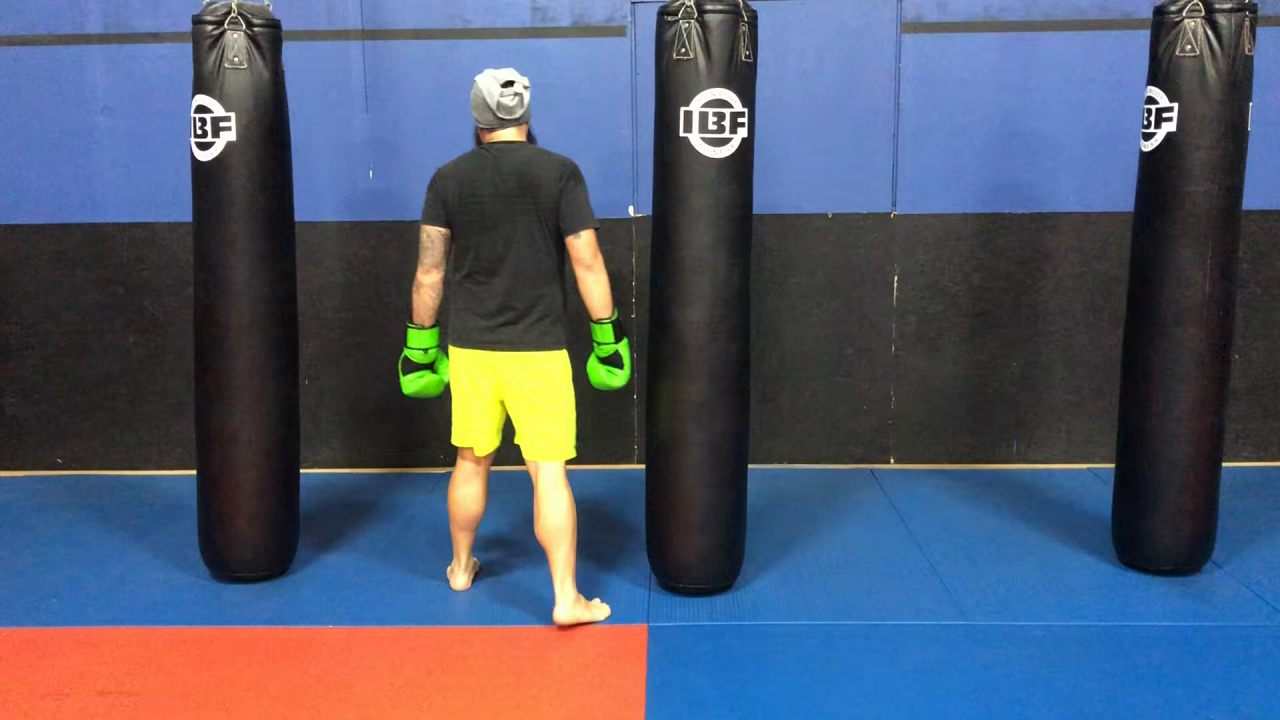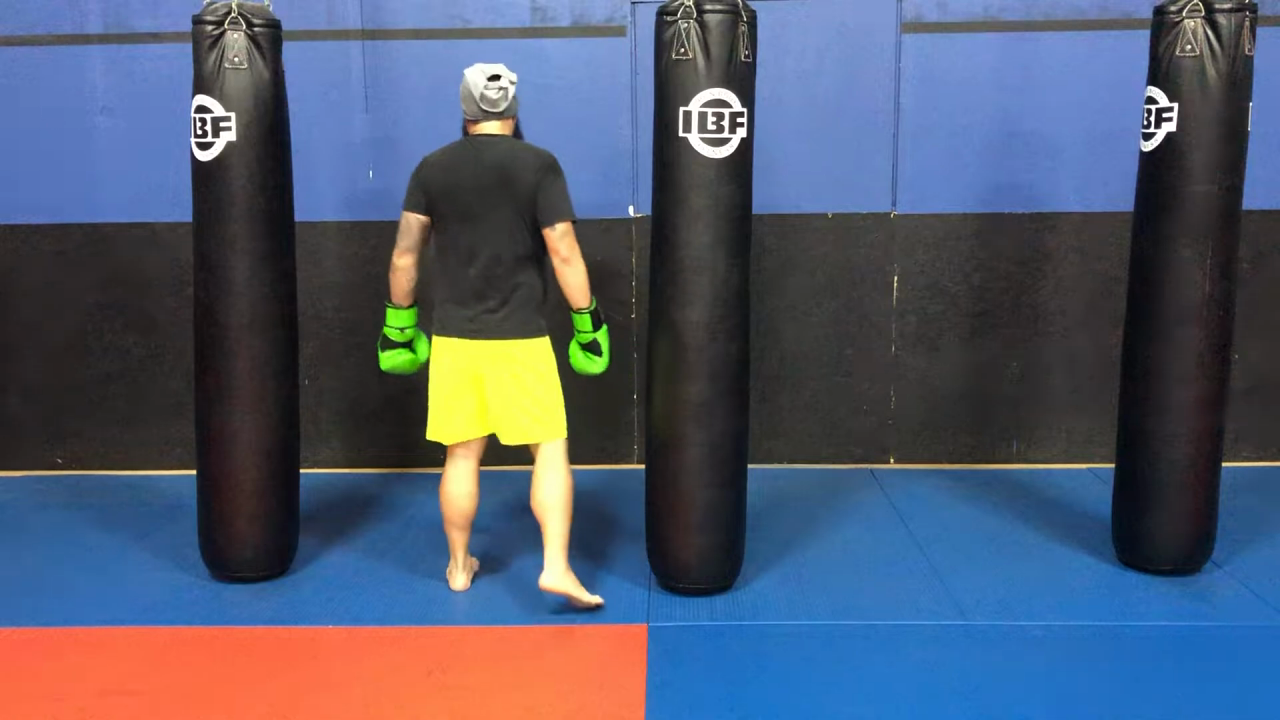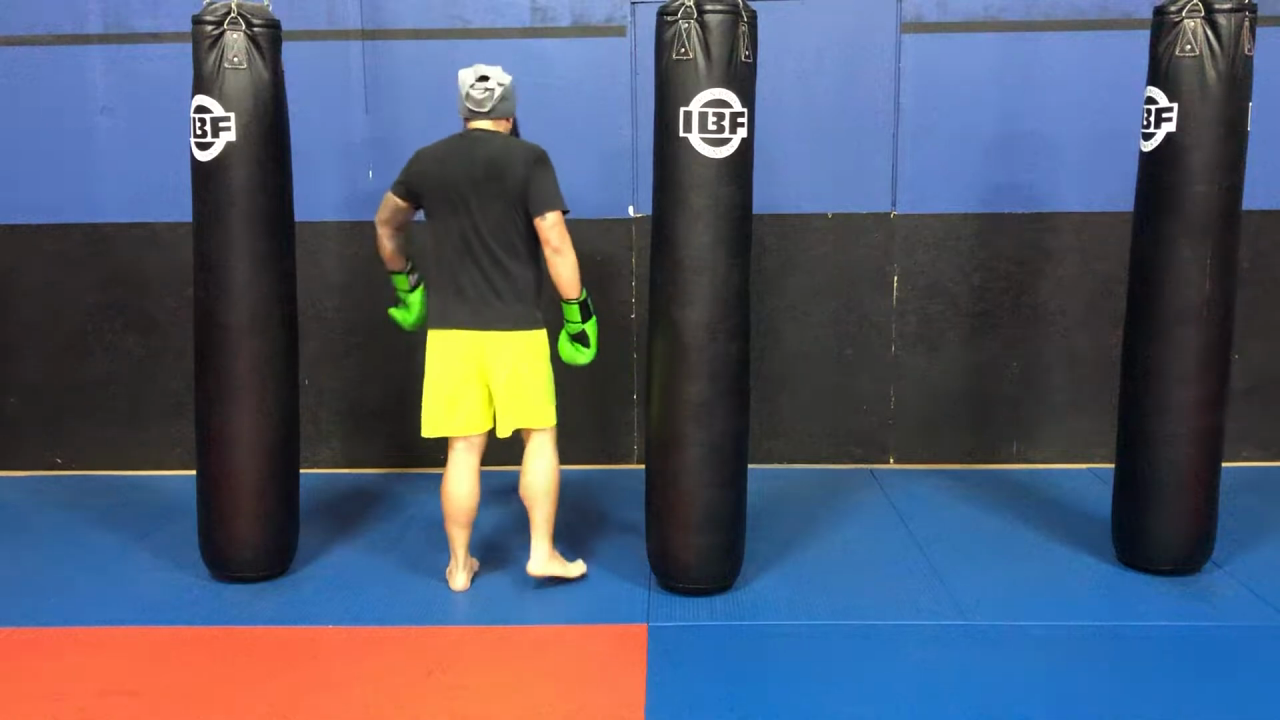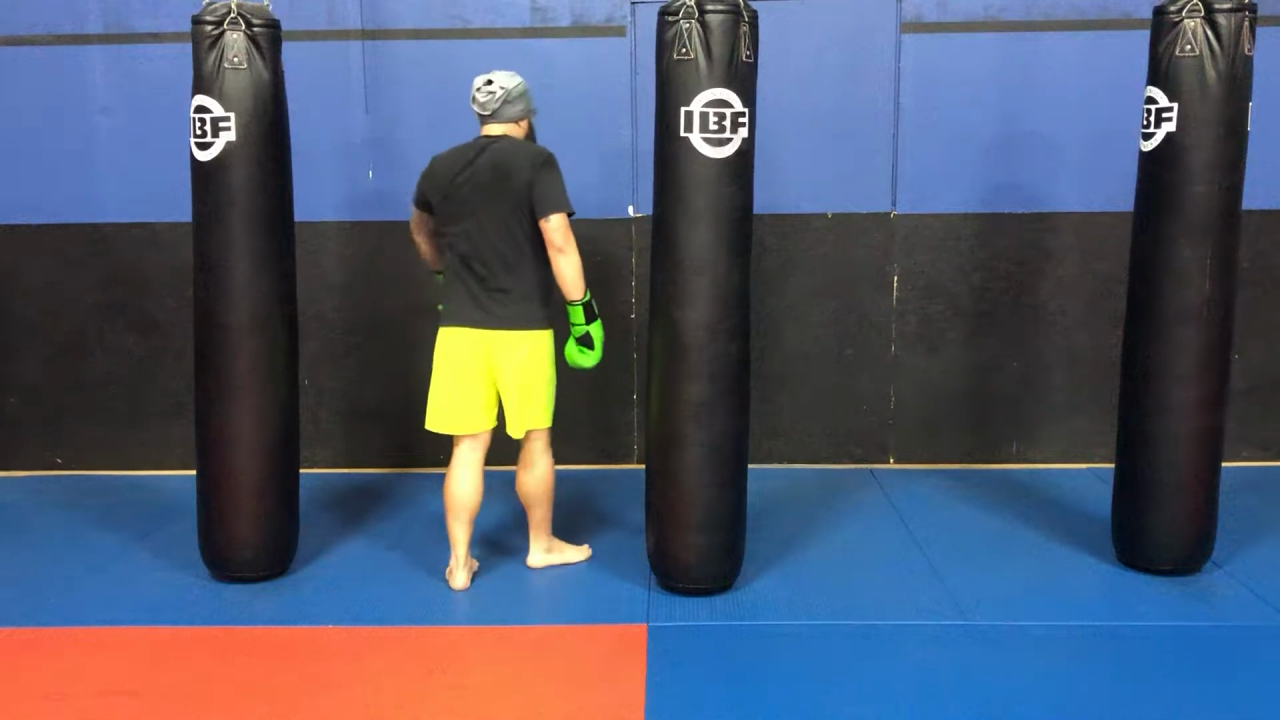
dt=0.2s
person 1, frame 1
left shoulder: (449, 178)
right shoulder: (560, 172)
left elbow: (429, 271)
right elbow: (588, 262)
left wrist: (420, 342)
right wrist: (608, 334)
left hip: (470, 347)
right hip: (539, 349)
left knee: (472, 462)
right knee: (550, 471)
left ankle: (461, 566)
right ankle: (568, 598)
person 1, frame 2
left shoulder: (433, 168)
right shoulder: (539, 165)
left elbow: (404, 255)
right elbow: (565, 254)
left wrist: (399, 322)
right wrist: (589, 321)
left hip: (451, 337)
right hip: (520, 338)
left knee: (462, 455)
right knee: (550, 448)
left ankle: (459, 565)
right ankle: (557, 568)
person 1, frame 3
left shoulder: (427, 160)
right shoulder: (529, 158)
left elbow: (386, 225)
right elbow: (555, 243)
left wrist: (404, 281)
right wrist: (577, 311)
left hip: (450, 329)
right hip: (516, 329)
left knee: (463, 449)
right knee: (540, 437)
left ankle: (459, 564)
right ankle: (545, 554)
person 1, frame 4
left shoulder: (440, 168)
right shoulder: (536, 162)
left elbow: (422, 236)
right elbow: (560, 246)
right wrist: (584, 313)
left hip: (460, 328)
right hip: (524, 328)
left knee: (469, 445)
right knee: (534, 440)
left ankle: (460, 562)
right ankle: (542, 545)
